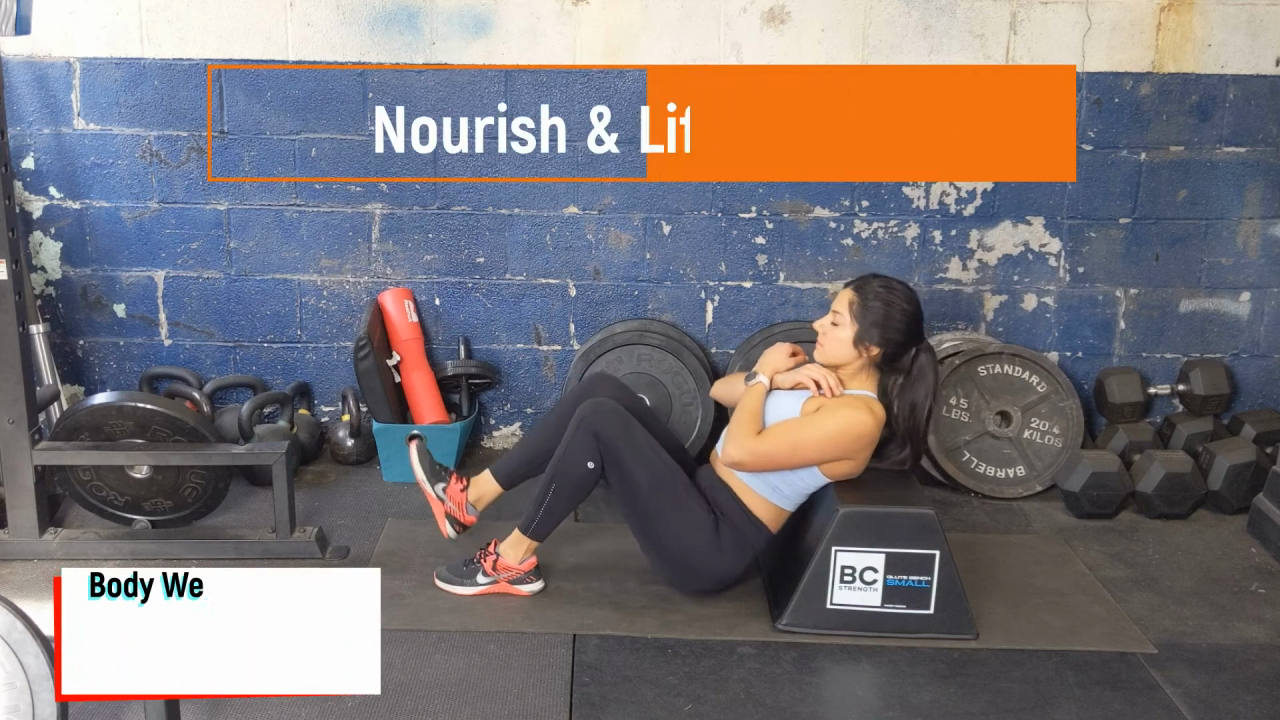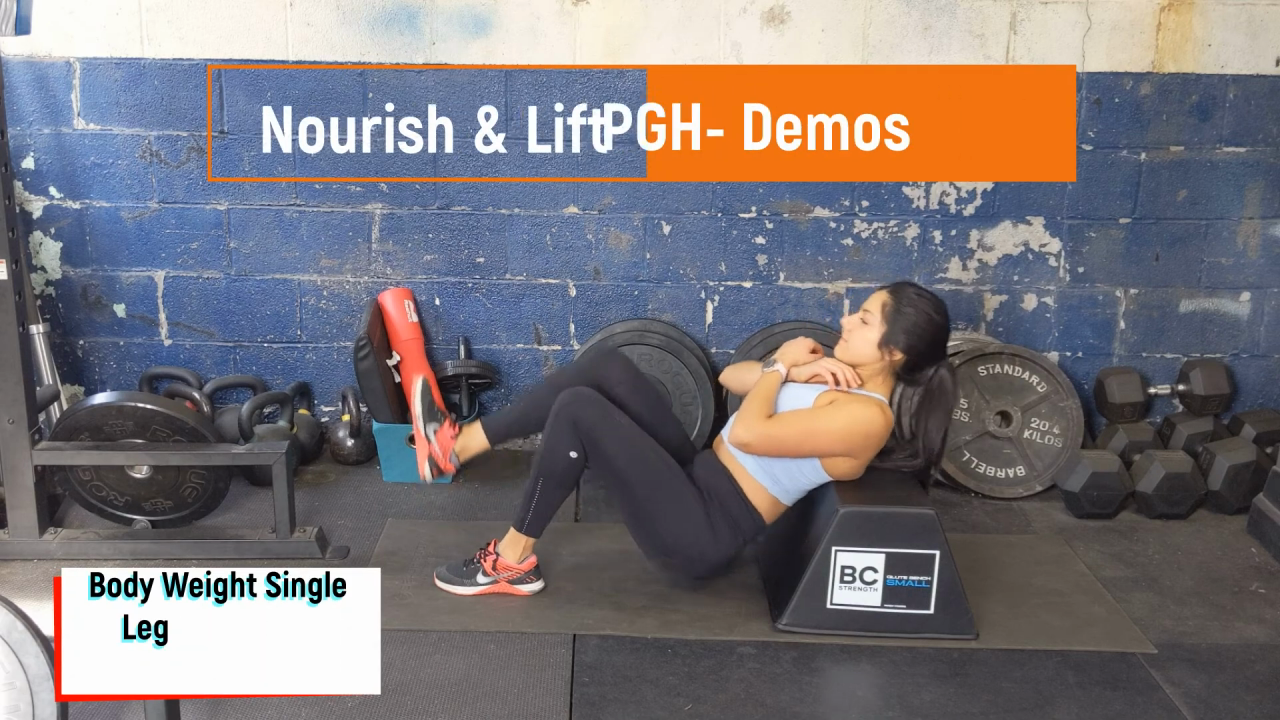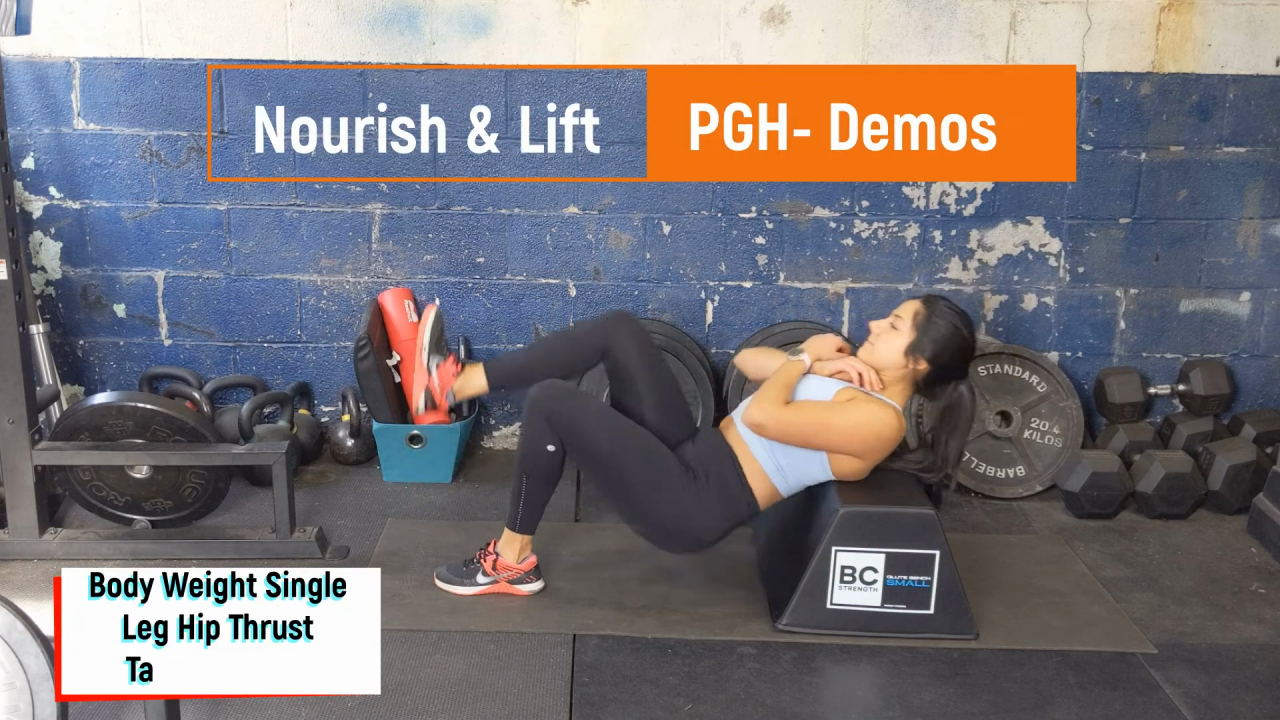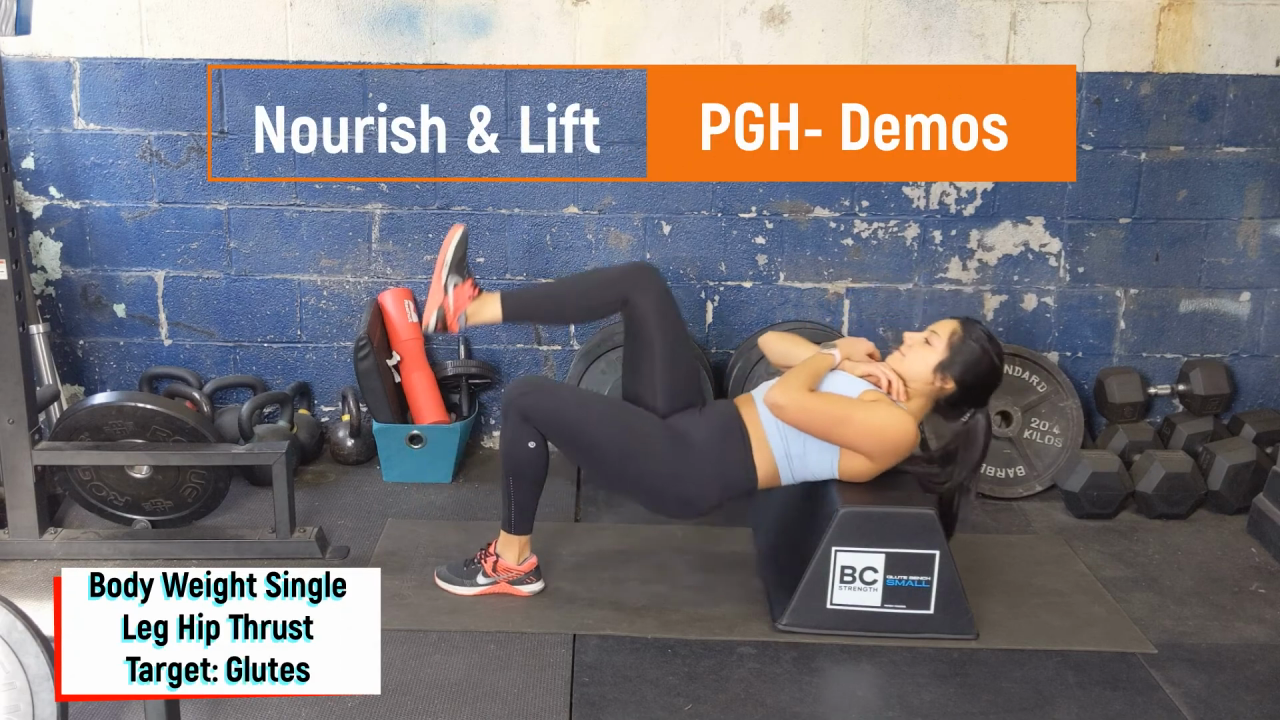
dt=0.3s
person 1, frame 1
left shoulder: (857, 417)
right shoulder: (830, 379)
left elbow: (738, 450)
right elbow: (720, 391)
left wrist: (764, 376)
right wrist: (778, 379)
left hip: (709, 545)
right hip: (700, 491)
left knee: (599, 418)
right knee: (600, 389)
left ankle: (514, 560)
right ankle: (468, 497)
person 1, frame 2
left shoulder: (865, 416)
right shoulder: (844, 378)
left elbow: (747, 433)
right elbow: (729, 377)
left wrist: (780, 366)
right wrist: (792, 370)
left hip: (702, 531)
right hip: (698, 478)
left knee: (579, 407)
right knee: (605, 366)
left ankle: (512, 561)
right ankle: (460, 445)
person 1, frame 3
left shoulder: (878, 421)
right shoulder: (864, 375)
left elbow: (762, 415)
right elbow: (746, 359)
left wrist: (804, 359)
right wrist: (810, 358)
left hip: (691, 502)
right hip: (688, 456)
left knee: (551, 400)
right knee: (617, 327)
left ankle: (513, 562)
right ankle: (457, 379)
person 1, frame 4
left shoulder: (894, 427)
right shoulder: (877, 383)
left elbow: (782, 399)
right elbow: (771, 342)
left wrist: (833, 356)
right wrist: (840, 356)
left hip: (687, 467)
right hip: (691, 425)
left knee: (526, 398)
right knee: (640, 281)
left ankle: (511, 562)
right ankle: (473, 308)
